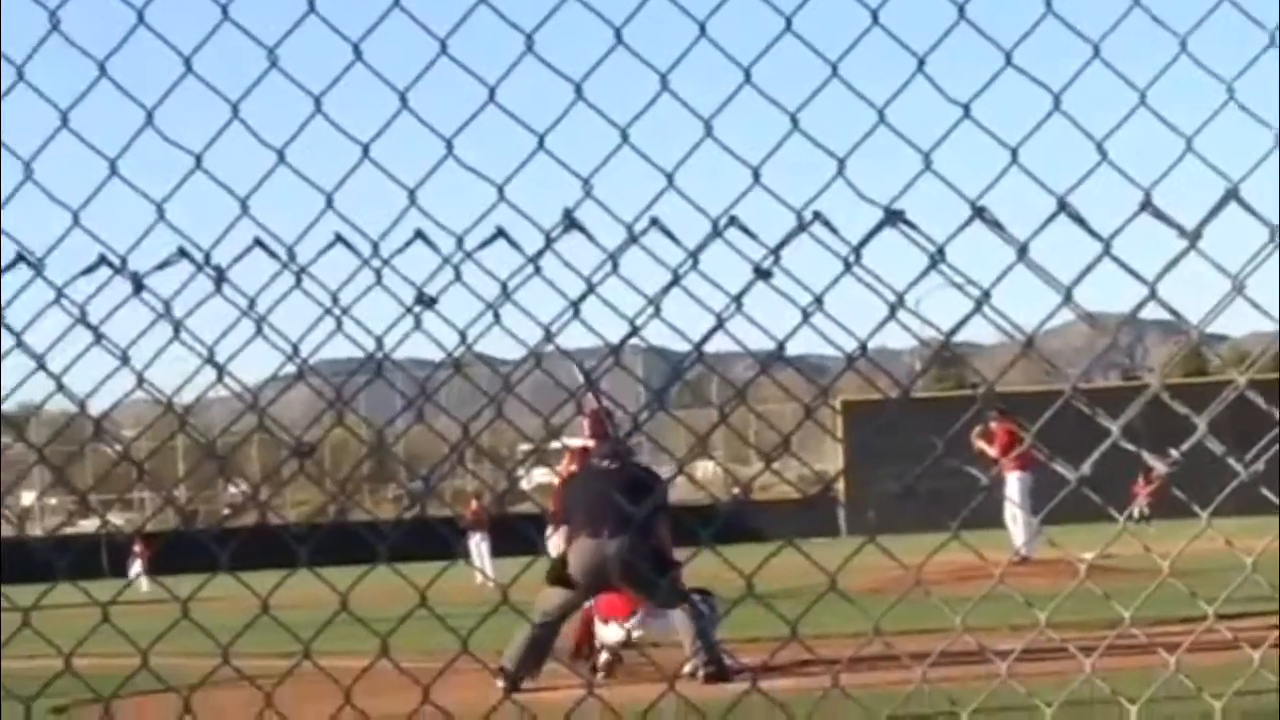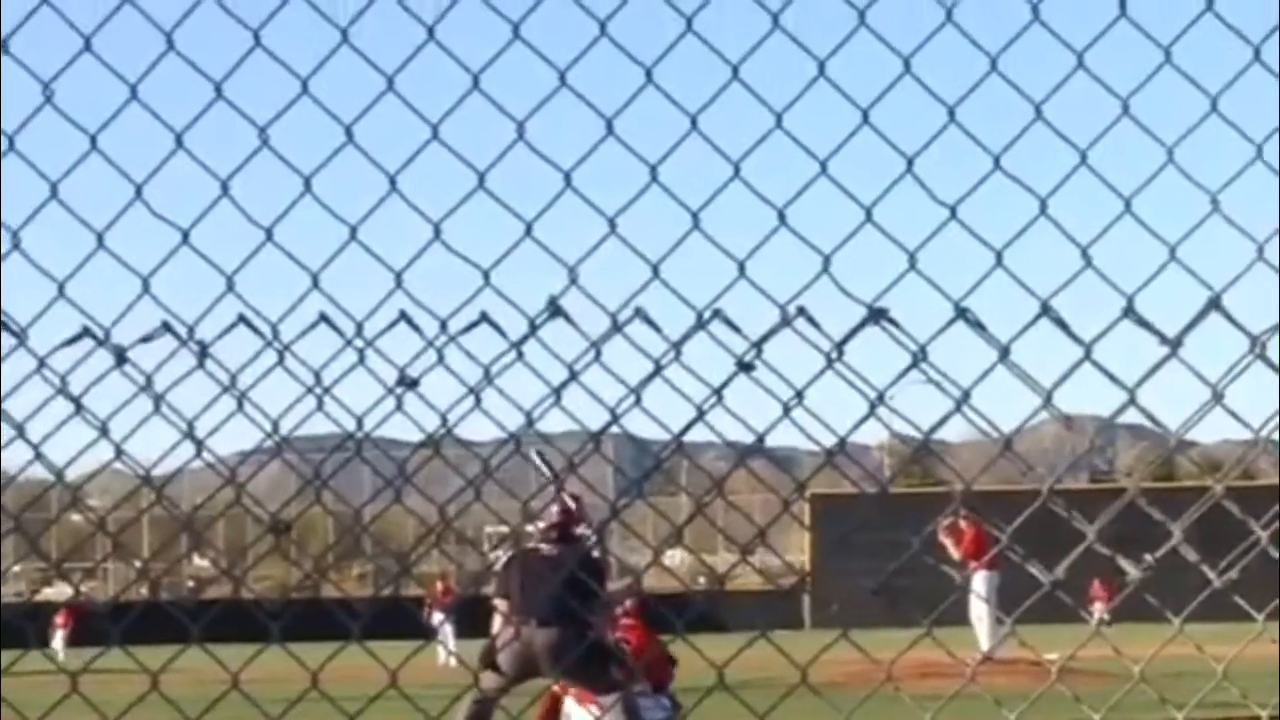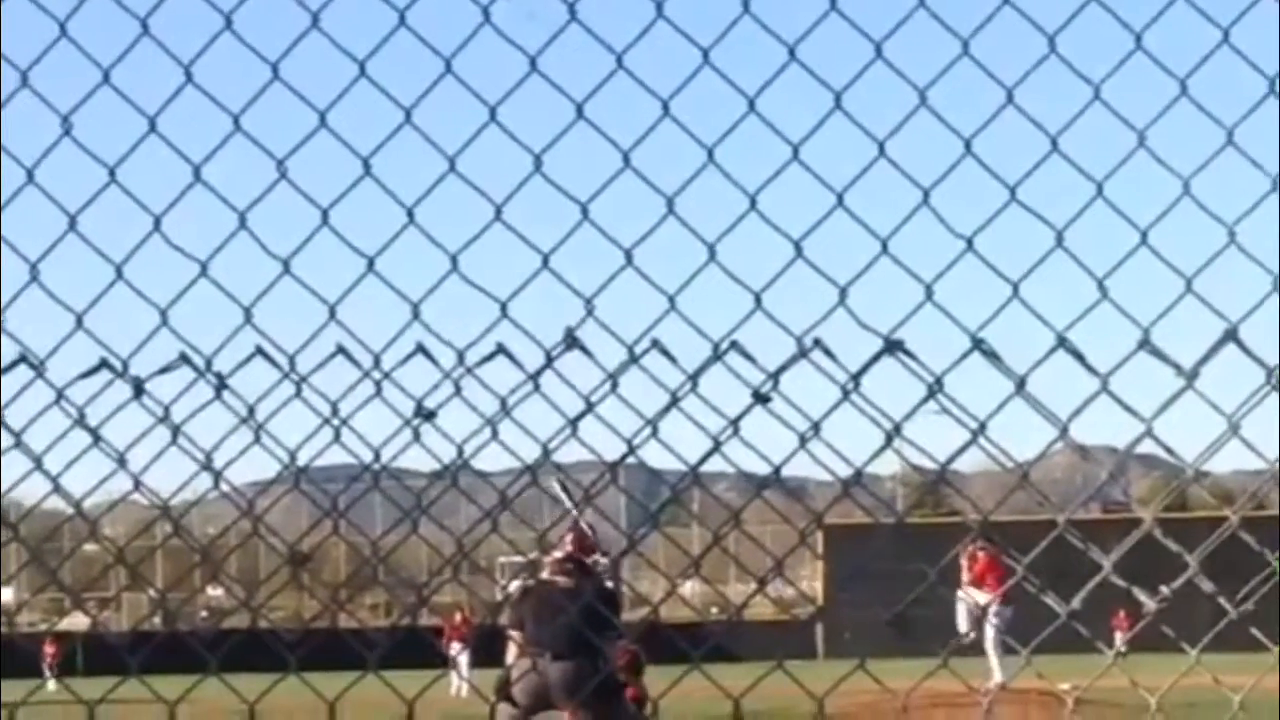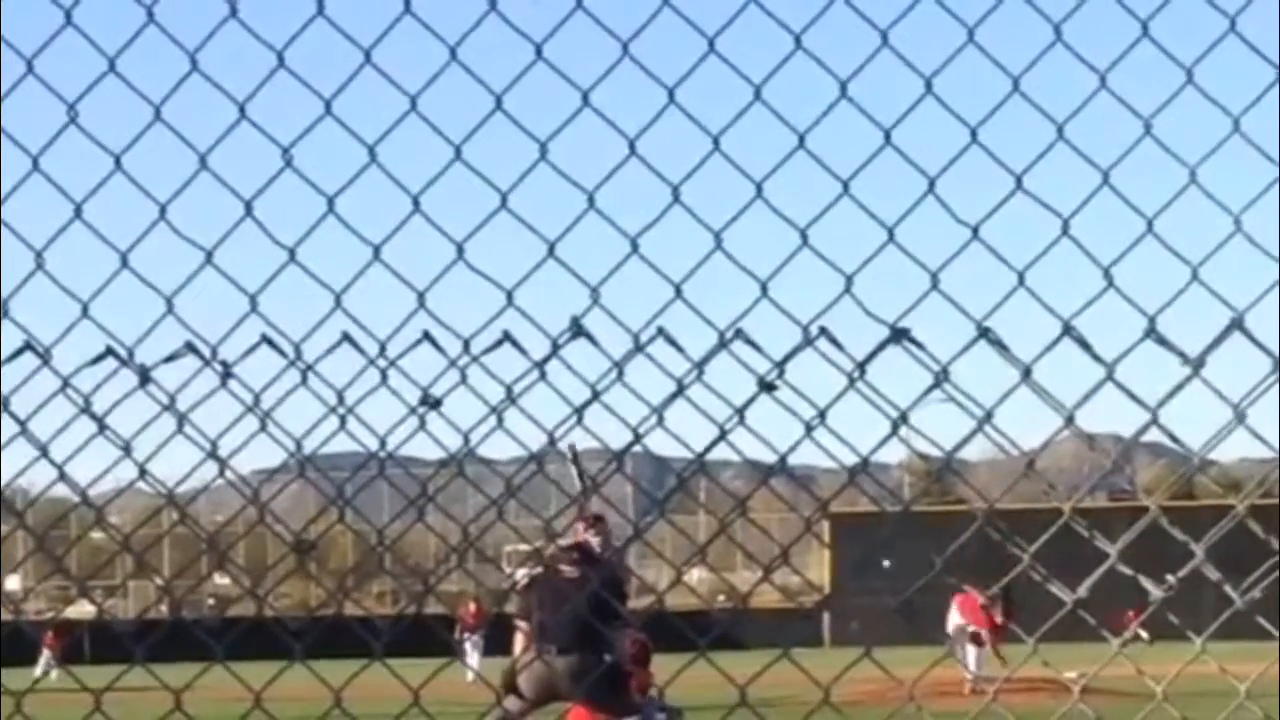
dt=1s
person 1, frame 1
left shoulder: (575, 480)
right shoulder: (644, 476)
left elbow: (565, 529)
right elbow: (660, 527)
left wrist: (562, 567)
right wrist: (670, 563)
left hip: (584, 551)
right hip: (630, 550)
left knee: (546, 614)
right knee: (679, 602)
left ankle: (509, 674)
right ankle: (709, 665)
person 1, frame 2
left shoulder: (517, 560)
right shoulder: (585, 561)
left elbow: (501, 611)
right elbow: (596, 613)
left wrist: (494, 649)
right wrist: (605, 647)
left hip: (518, 642)
right hip: (564, 641)
left knee: (484, 694)
right knee: (616, 690)
person 1, frame 3
left shoulder: (528, 593)
right shoulder: (600, 594)
left elbow: (515, 645)
right elbow: (609, 649)
left hip: (531, 674)
right hip: (577, 673)
person 1, frame 4
left shoulder: (536, 582)
right shoulder: (604, 580)
left elbow: (523, 633)
left wrist: (518, 671)
left hip: (541, 668)
right hip: (586, 667)
